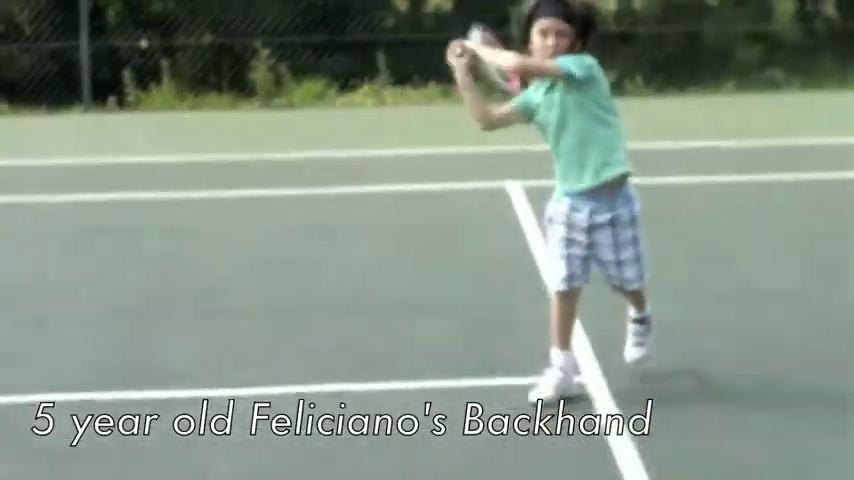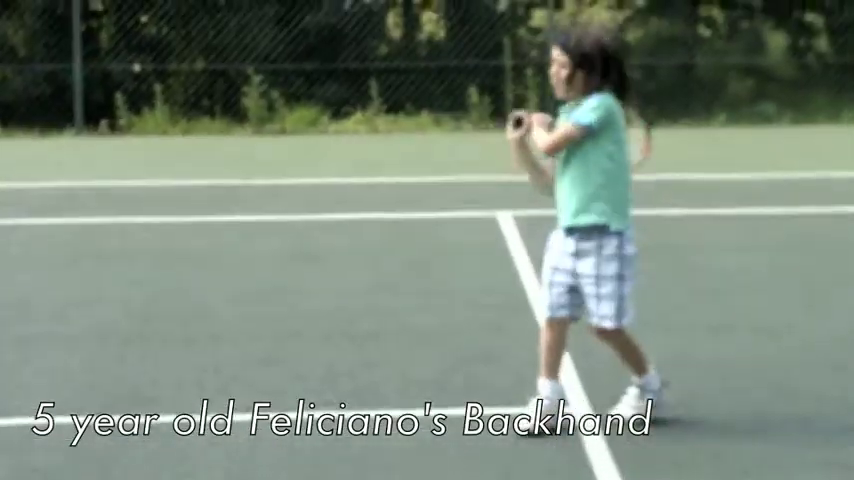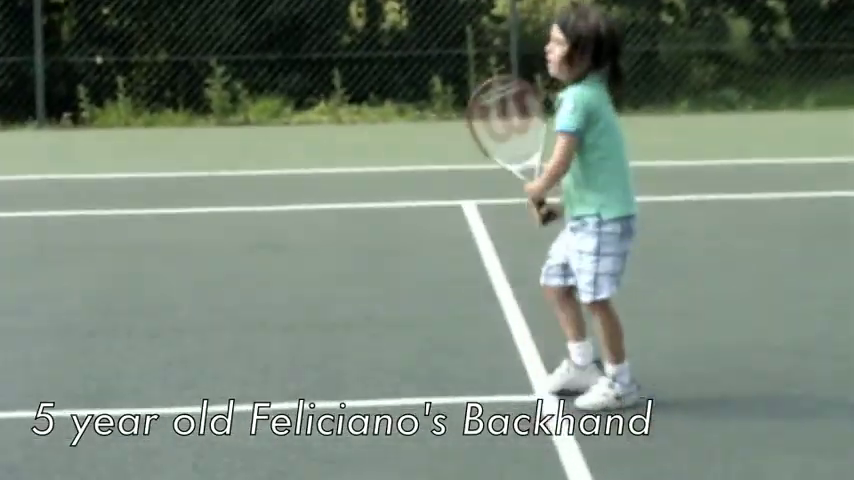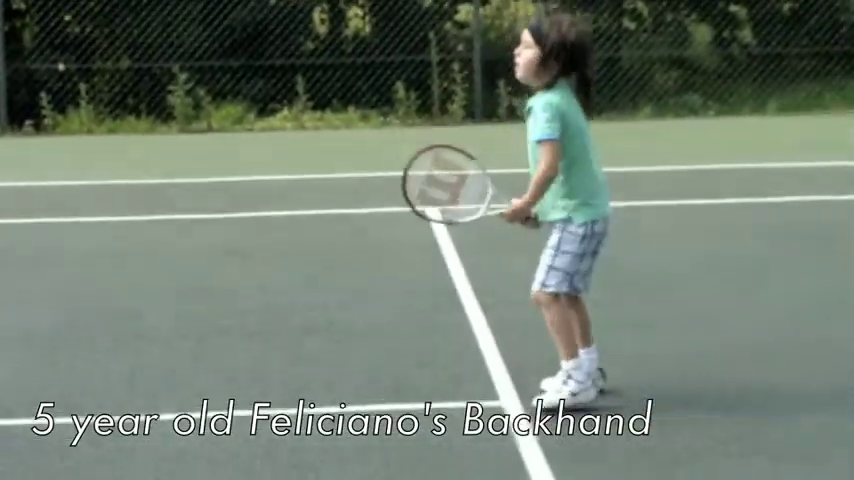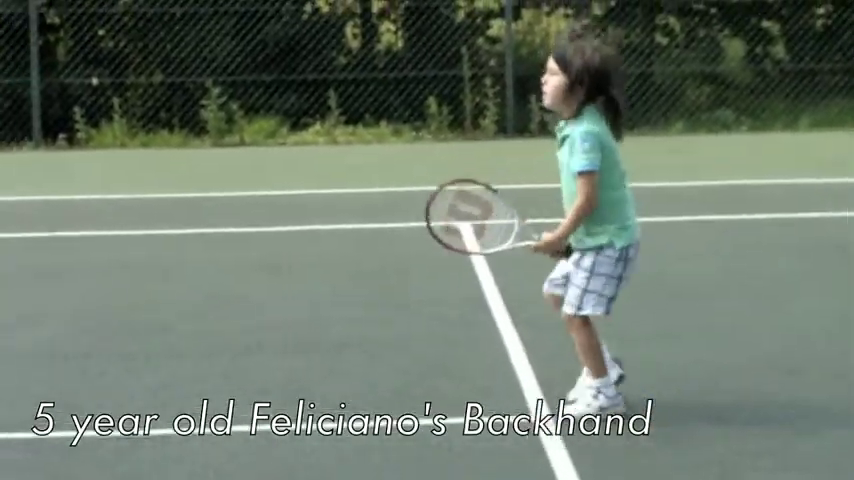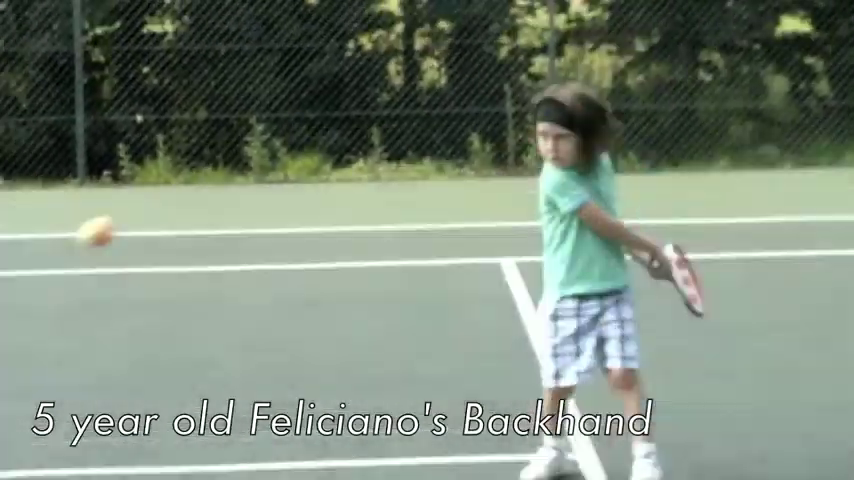
dt=0.3s
person 1, frame 1
left shoulder: (585, 67)
right shoulder: (536, 93)
left elbow: (516, 65)
right elbow: (486, 119)
left wrist: (480, 48)
right wrist: (463, 71)
left hip: (610, 198)
right hip: (568, 202)
left knee: (626, 282)
right knee: (563, 288)
left ankle: (639, 318)
right ankle: (561, 371)
person 1, frame 2
left shoulder: (602, 106)
right shoulder: (568, 119)
left elbow: (551, 144)
right elbow: (549, 184)
left wrist: (539, 125)
right wrist: (518, 140)
left hip: (605, 237)
right hip: (567, 236)
left knee: (606, 325)
right knee: (554, 319)
left ankle: (647, 386)
right ankle: (548, 399)
person 1, frame 3
left shoulder: (577, 98)
right shoulder: (589, 93)
left elbow: (561, 161)
left wrist: (537, 186)
right wrist: (550, 194)
left hip: (603, 216)
right hip: (586, 213)
left knee: (593, 297)
right knee: (554, 284)
left ankle: (620, 381)
right ankle: (580, 361)
person 1, frame 4
left shoulder: (547, 106)
right shoulder: (559, 97)
left elbow: (549, 167)
left wrist: (525, 204)
right wrist: (535, 204)
left hip: (576, 217)
right hip: (582, 212)
left knee: (547, 293)
right knee: (568, 294)
left ankle: (577, 377)
right ankle: (587, 369)
person 1, frame 5
left shoulder: (585, 134)
right shoulder: (576, 126)
left elbow: (588, 198)
left wrist: (560, 236)
right wrist: (566, 234)
left hip: (608, 241)
right hip: (593, 238)
left knee: (575, 314)
right knee: (556, 293)
left ankle: (604, 394)
right ankle: (603, 368)
person 1, frame 6
left shoulder: (601, 166)
right shoulder: (555, 180)
left elbow: (608, 228)
right elbow: (604, 225)
left wrist: (642, 254)
right wrist: (651, 249)
left hip: (613, 293)
right hip: (568, 301)
left knee: (624, 374)
right knee: (558, 385)
